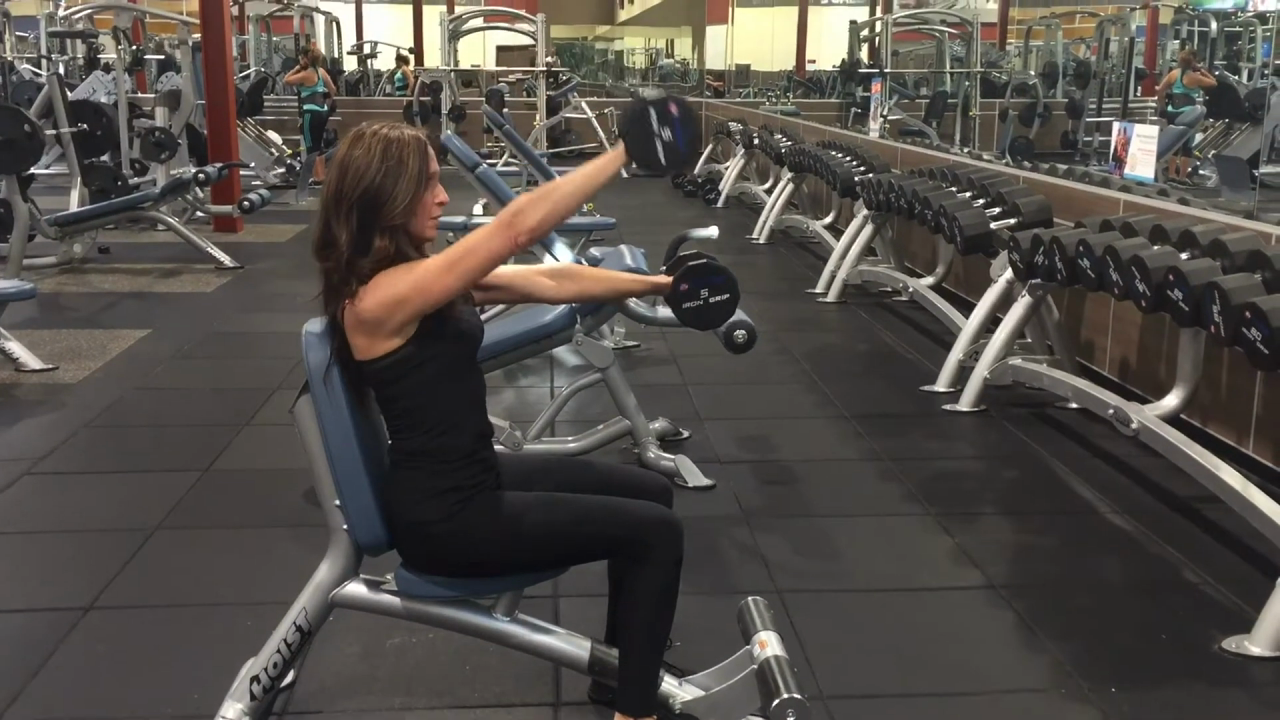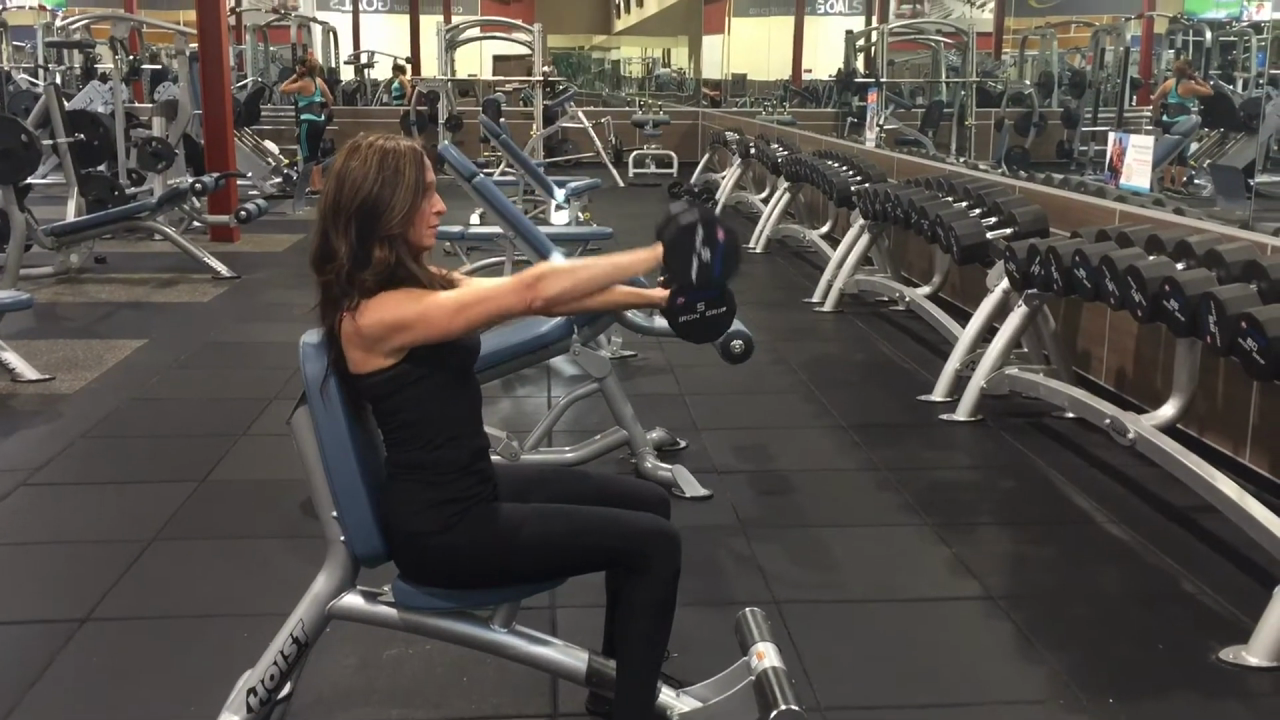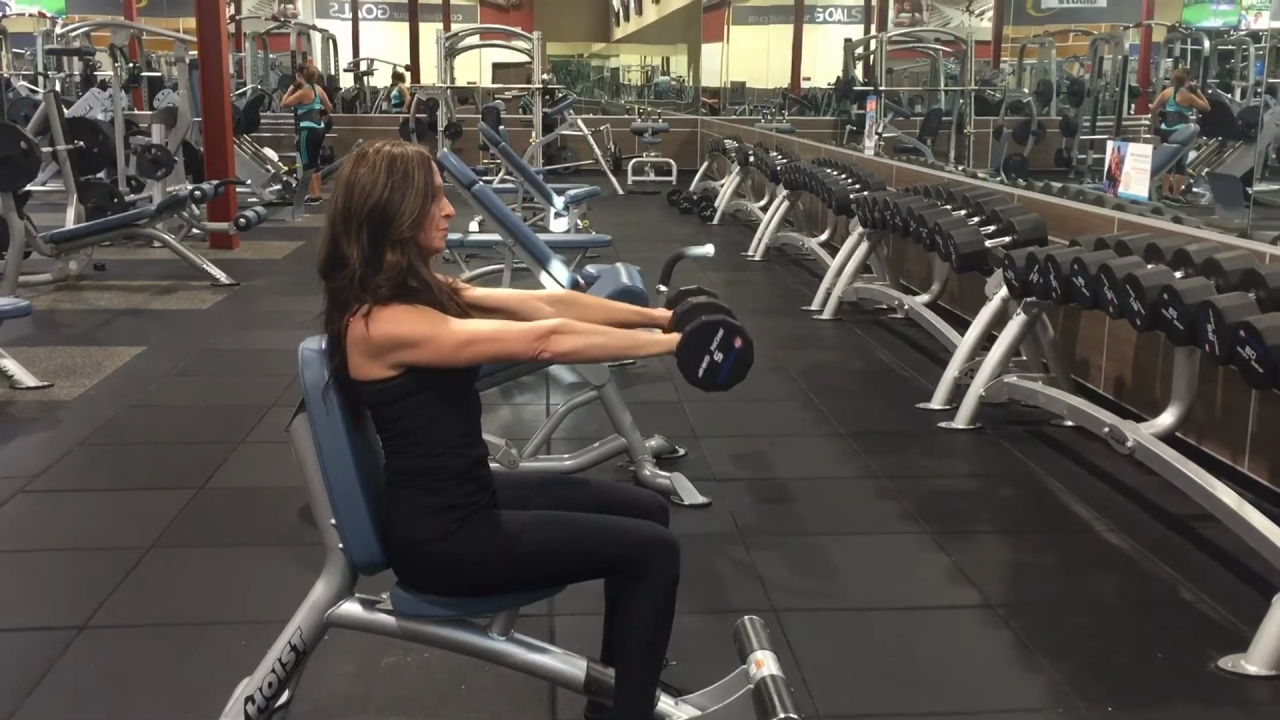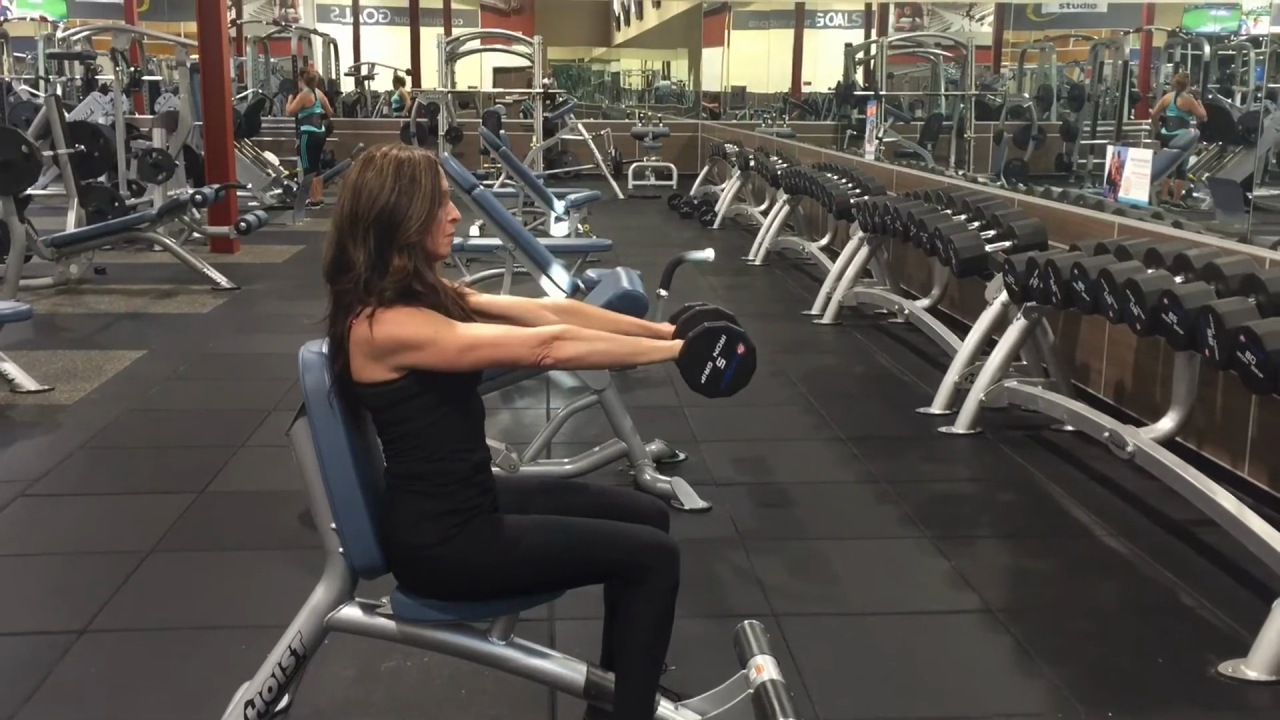
dt=0.3s
person 1, frame 1
left shoulder: (414, 274)
right shoulder: (378, 296)
left elbow: (547, 280)
right elbow: (515, 226)
left wrist: (657, 284)
right wrist: (624, 154)
left hip: (473, 475)
right hip: (444, 516)
left knee: (651, 494)
right knee: (656, 532)
left ankle: (623, 669)
person 1, frame 2
left shoulder: (413, 283)
right shoulder: (375, 314)
left elbow: (529, 293)
right elbow: (531, 291)
left wrist: (653, 295)
right wrist: (658, 252)
left hip: (469, 487)
right hip: (440, 527)
left knee: (648, 504)
right knee: (653, 542)
person 1, frame 3
left shoulder: (416, 291)
right shoulder: (380, 323)
left elbow: (544, 304)
right elbow: (541, 340)
left wrist: (657, 317)
right wrist: (669, 343)
left hip: (469, 494)
right hip: (440, 535)
left knee: (646, 512)
right knee: (653, 551)
person 1, frame 4
left shoulder: (423, 295)
right shoulder: (384, 325)
left elbow: (547, 312)
right elbow: (546, 347)
left wrist: (660, 328)
right wrist: (675, 349)
left hip: (468, 499)
right hip: (440, 539)
left knee: (646, 516)
right knee: (653, 556)
